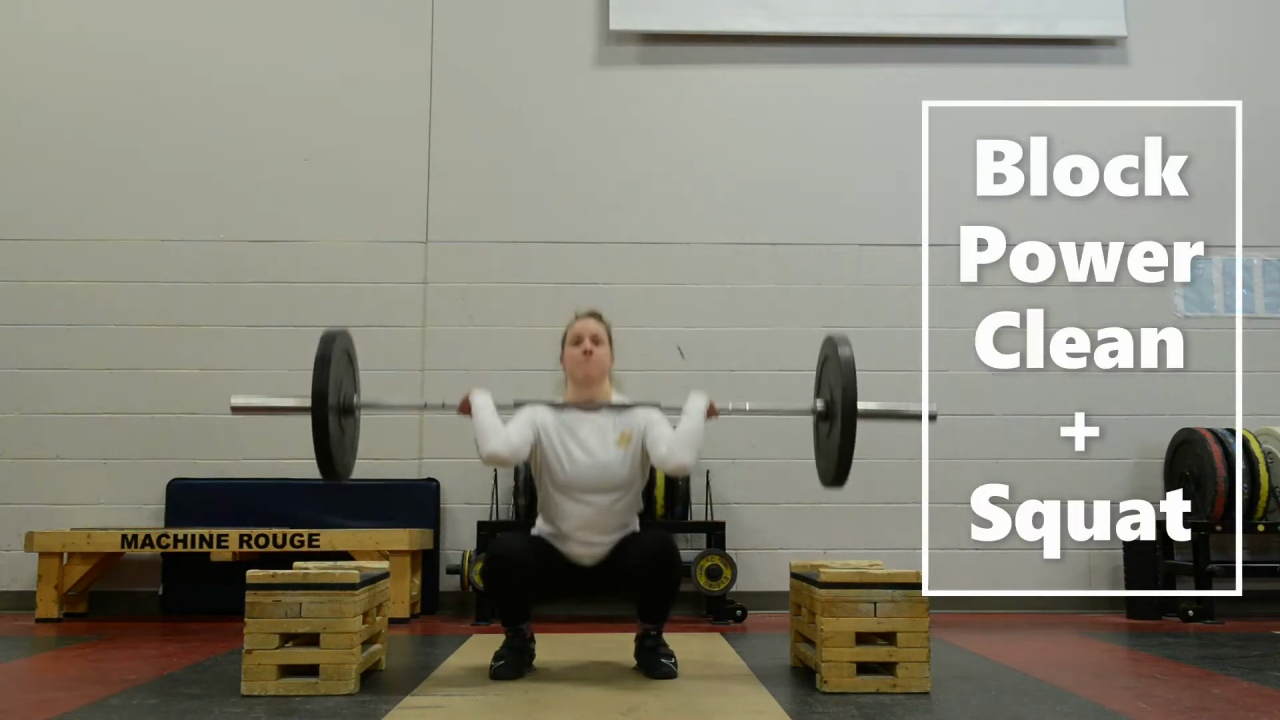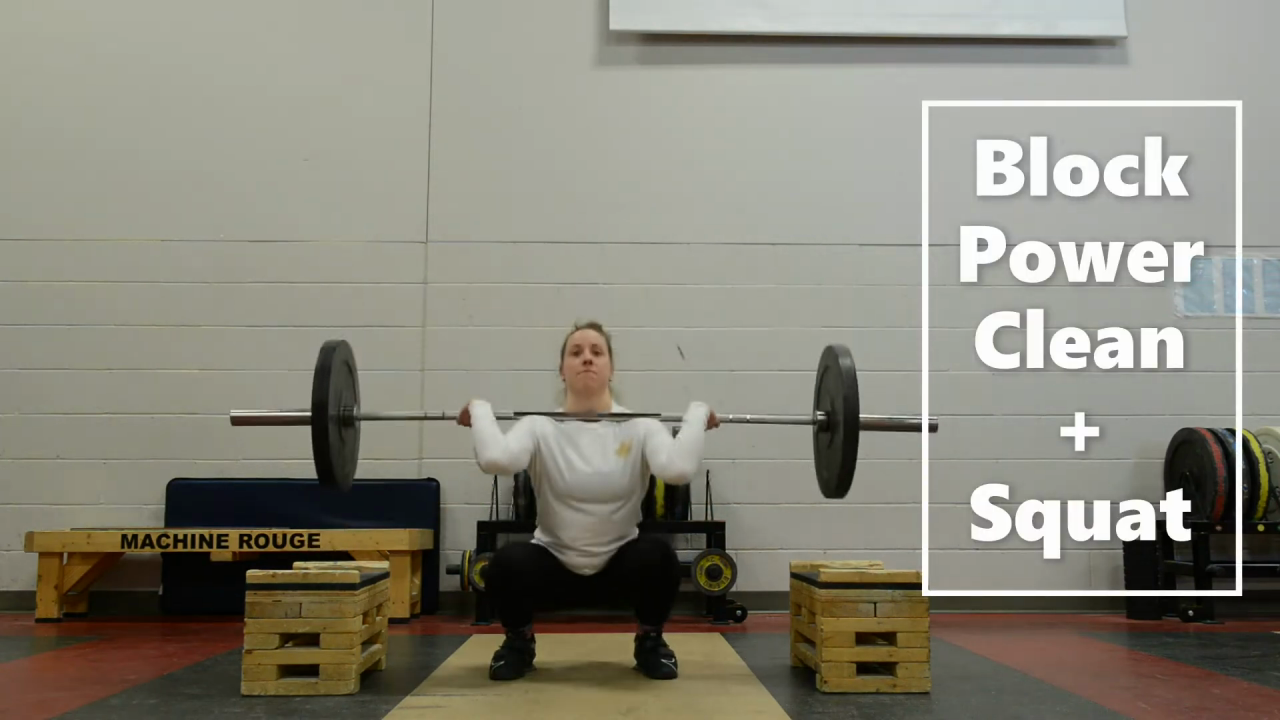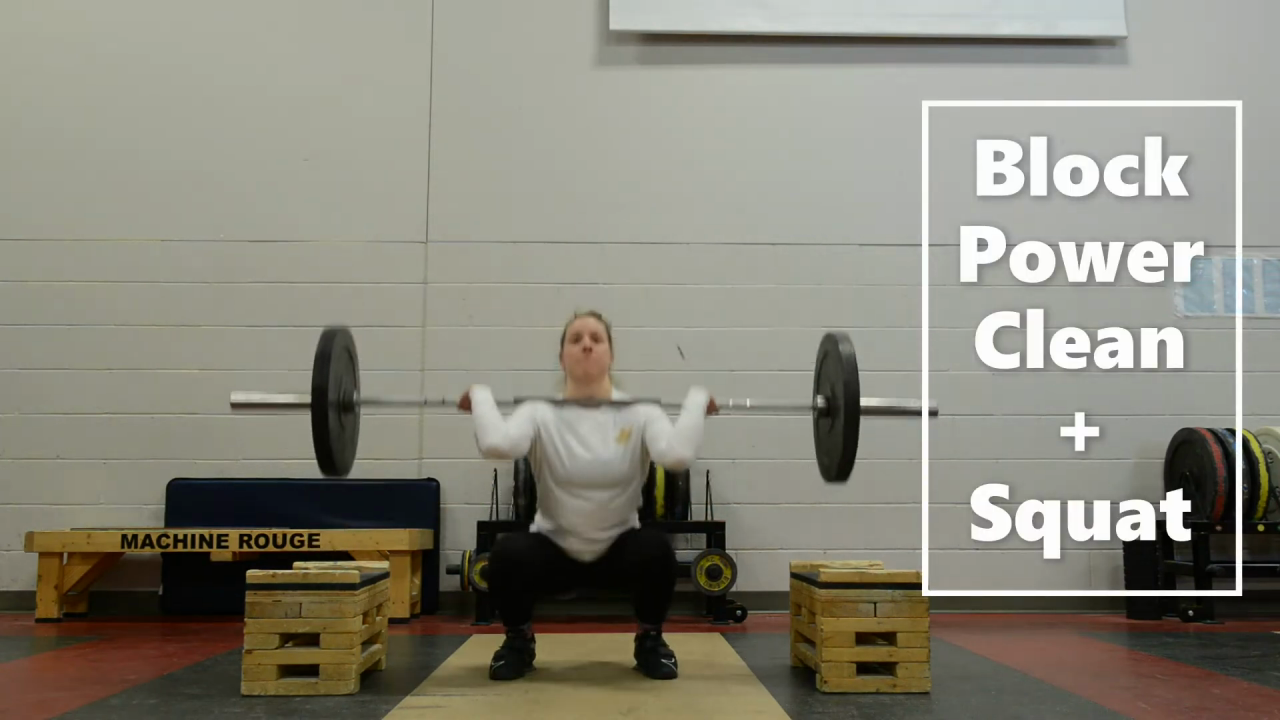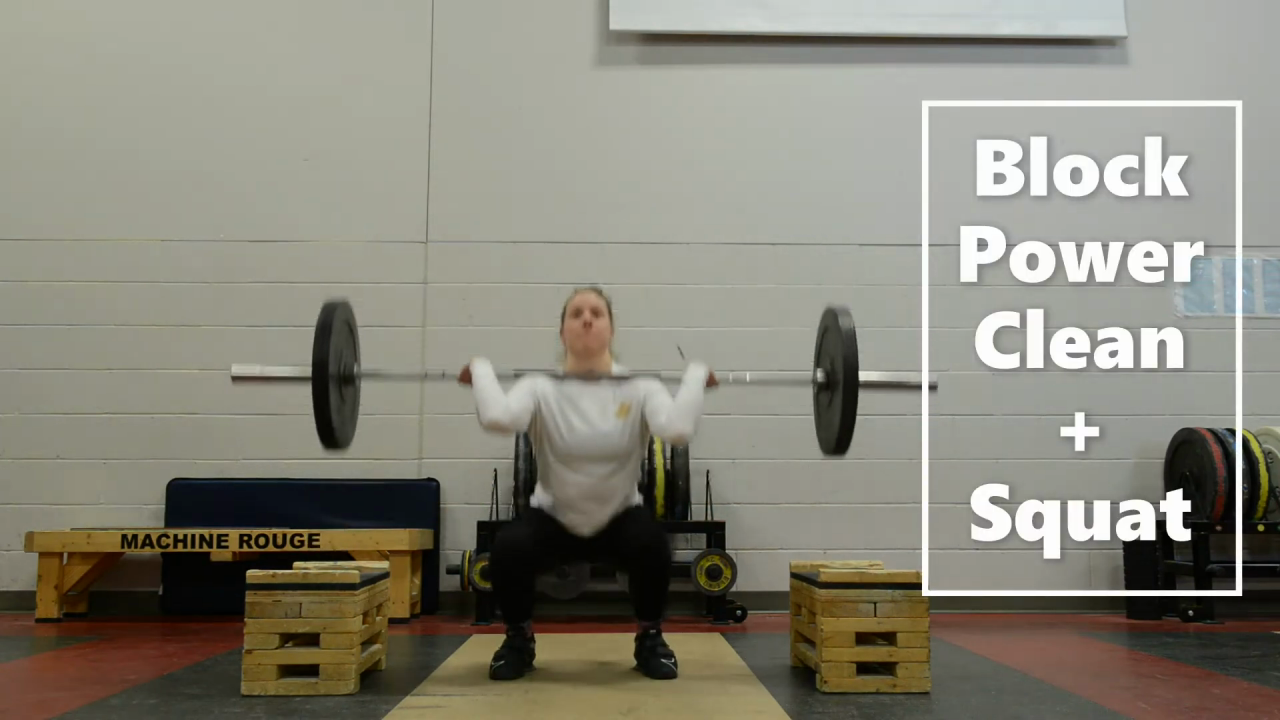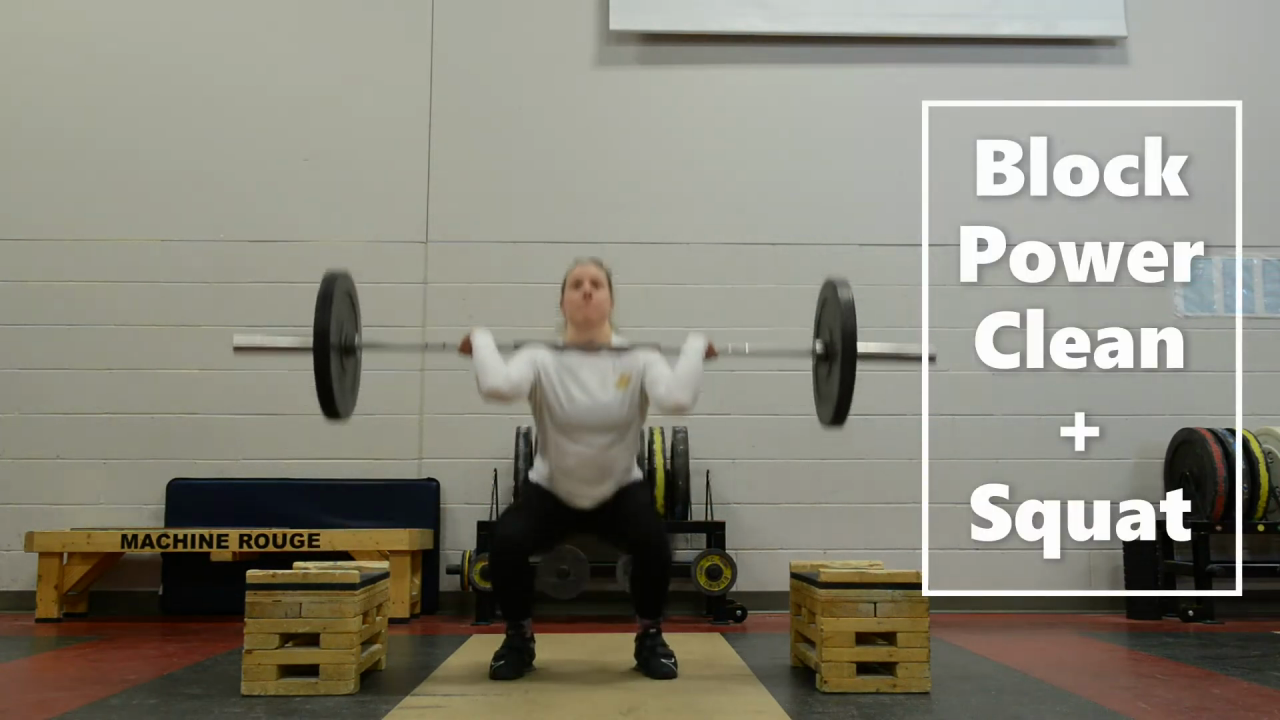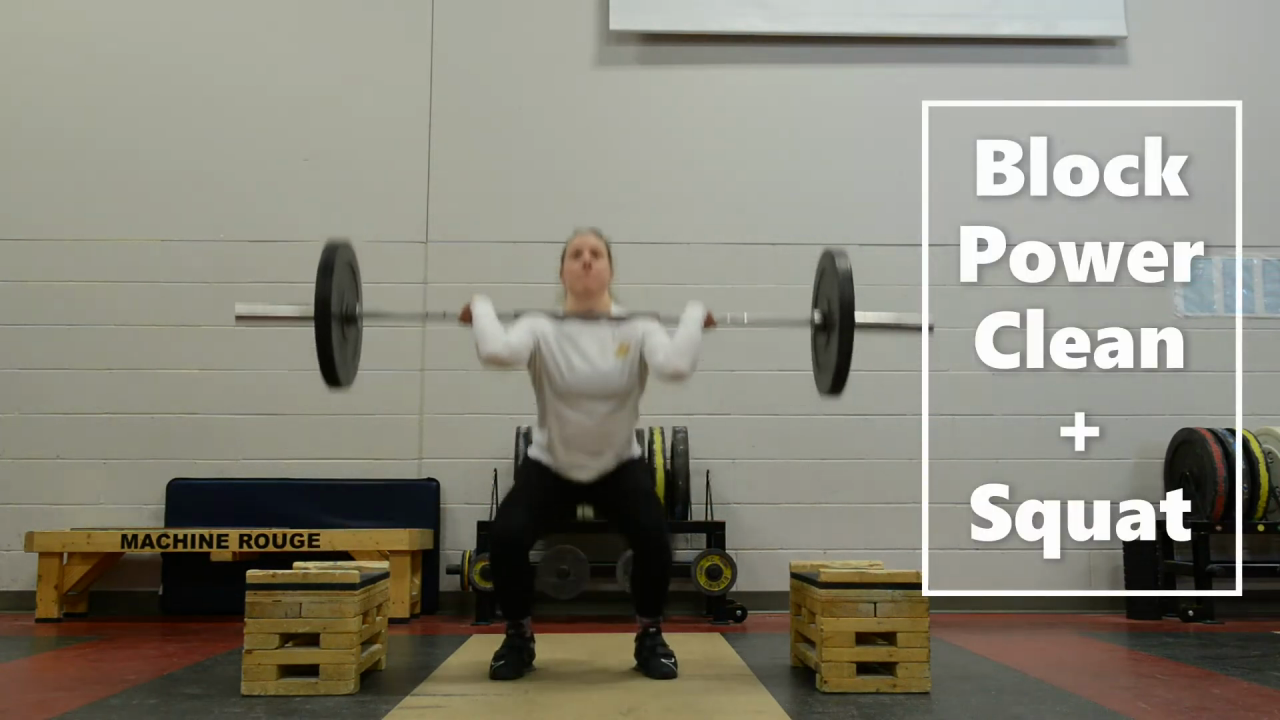
dt=0.1s
person 1, frame 1
left shoulder: (640, 418)
right shoulder: (540, 418)
left elbow: (678, 460)
right elbow: (497, 451)
left wrist: (695, 407)
right wrist: (482, 401)
left hip: (619, 549)
right hip: (554, 551)
left knee: (661, 552)
right knee: (503, 555)
left ankle: (650, 639)
right ankle: (518, 640)
person 1, frame 2
left shoulder: (639, 428)
right shoulder: (540, 429)
left elbow: (679, 470)
right elbow: (496, 460)
left wrist: (696, 415)
right wrist: (481, 411)
left hip: (618, 560)
right hip: (554, 562)
left knee: (659, 559)
right knee: (506, 563)
left ankle: (650, 639)
right ankle: (519, 640)
person 1, frame 3
left shoulder: (639, 415)
right shoulder: (540, 415)
left elbow: (678, 455)
right elbow: (496, 445)
left wrist: (695, 401)
right wrist: (481, 397)
left hip: (618, 548)
right hip: (554, 549)
left knee: (656, 553)
right knee: (507, 556)
left ankle: (649, 638)
right ankle: (519, 639)
person 1, frame 4
left shoulder: (638, 389)
right shoulder: (540, 389)
left elbow: (677, 430)
right elbow: (498, 419)
left wrist: (693, 375)
right wrist: (482, 370)
left hip: (618, 515)
right hip: (553, 517)
left knee: (652, 547)
right knee: (509, 549)
left ankle: (650, 636)
right ankle: (519, 638)
person 1, frame 5
left shoulder: (638, 360)
right shoulder: (540, 360)
left elbow: (677, 398)
right elbow: (497, 387)
left wrist: (695, 346)
right wrist: (481, 340)
left hip: (619, 491)
right hip: (551, 493)
left knee: (653, 542)
right knee: (507, 542)
left ankle: (649, 636)
right ankle: (519, 637)
person 1, frame 6
left shoulder: (638, 329)
right shoulder: (540, 328)
left elbow: (674, 366)
right elbow: (497, 354)
left wrist: (693, 316)
right wrist: (482, 310)
left hip: (619, 467)
right hip: (550, 468)
left knee: (652, 539)
right knee: (507, 537)
left ankle: (649, 636)
right ankle: (518, 637)
